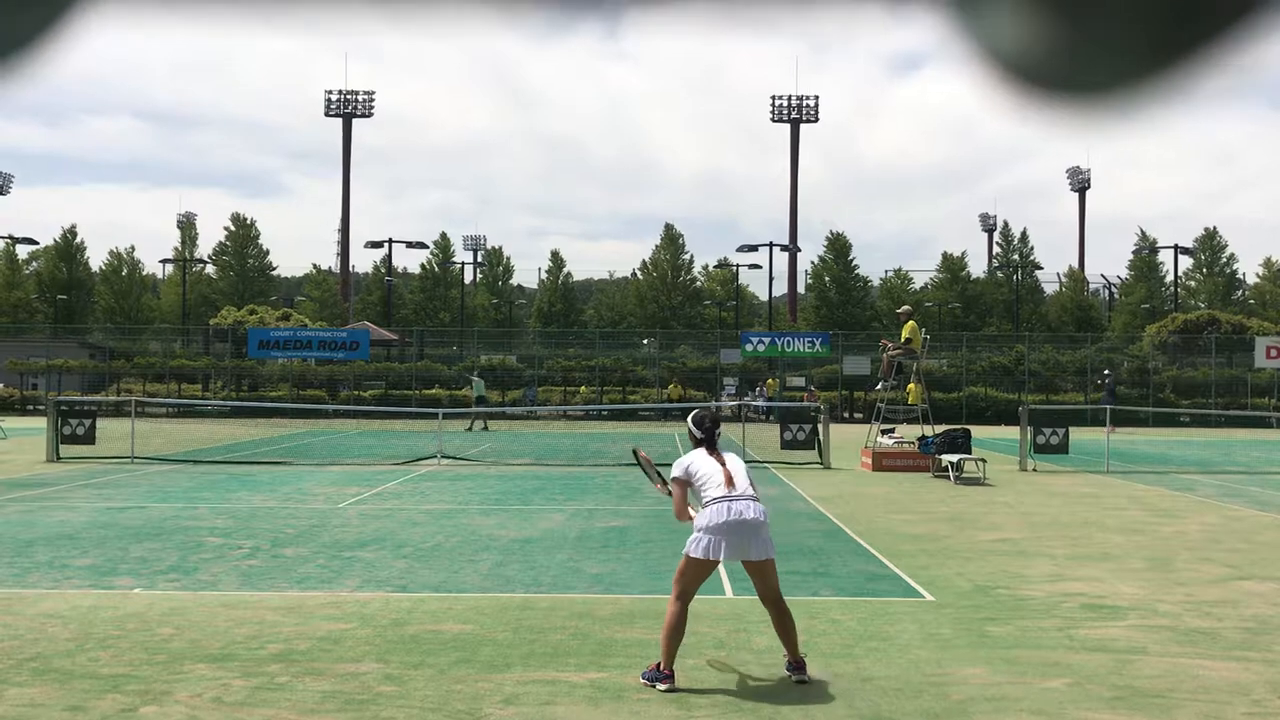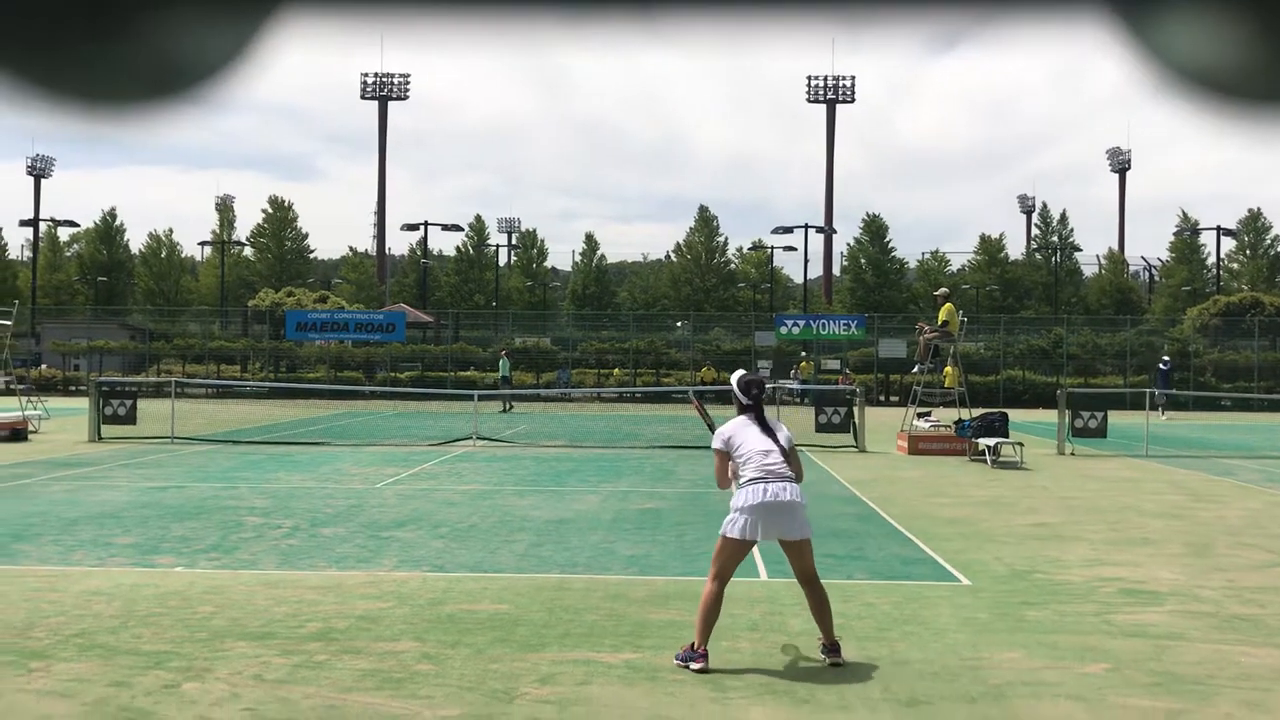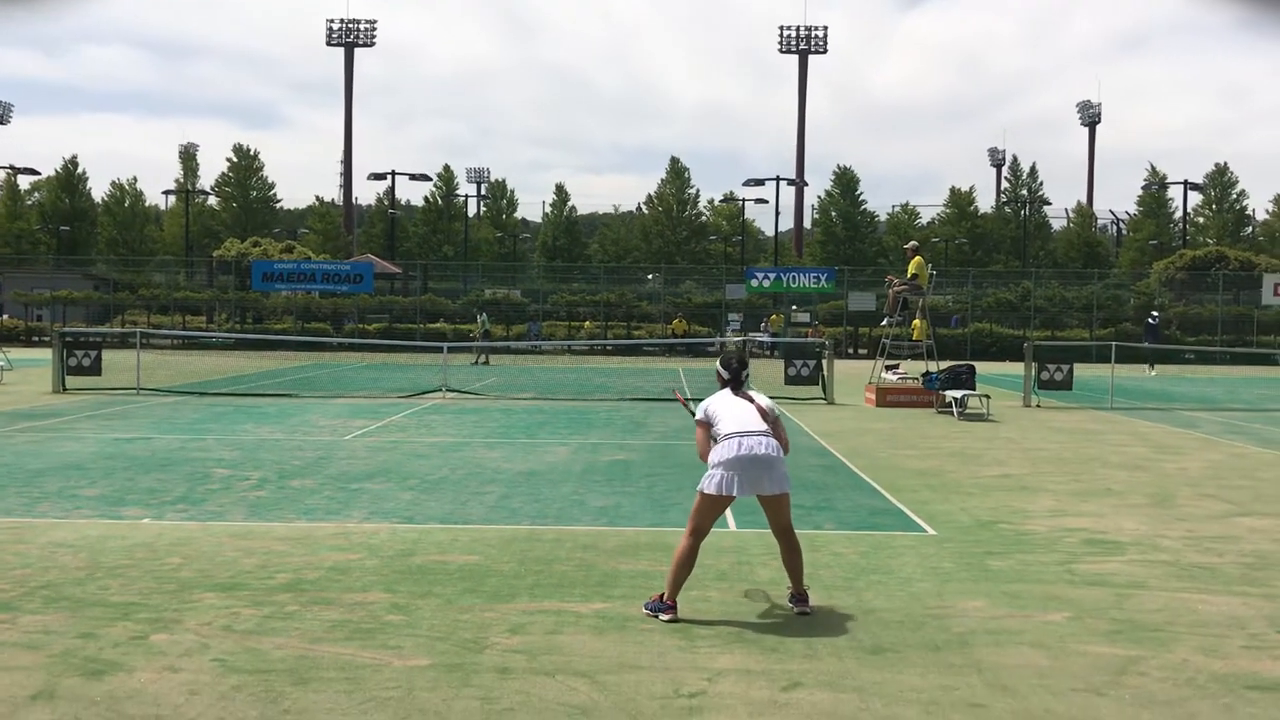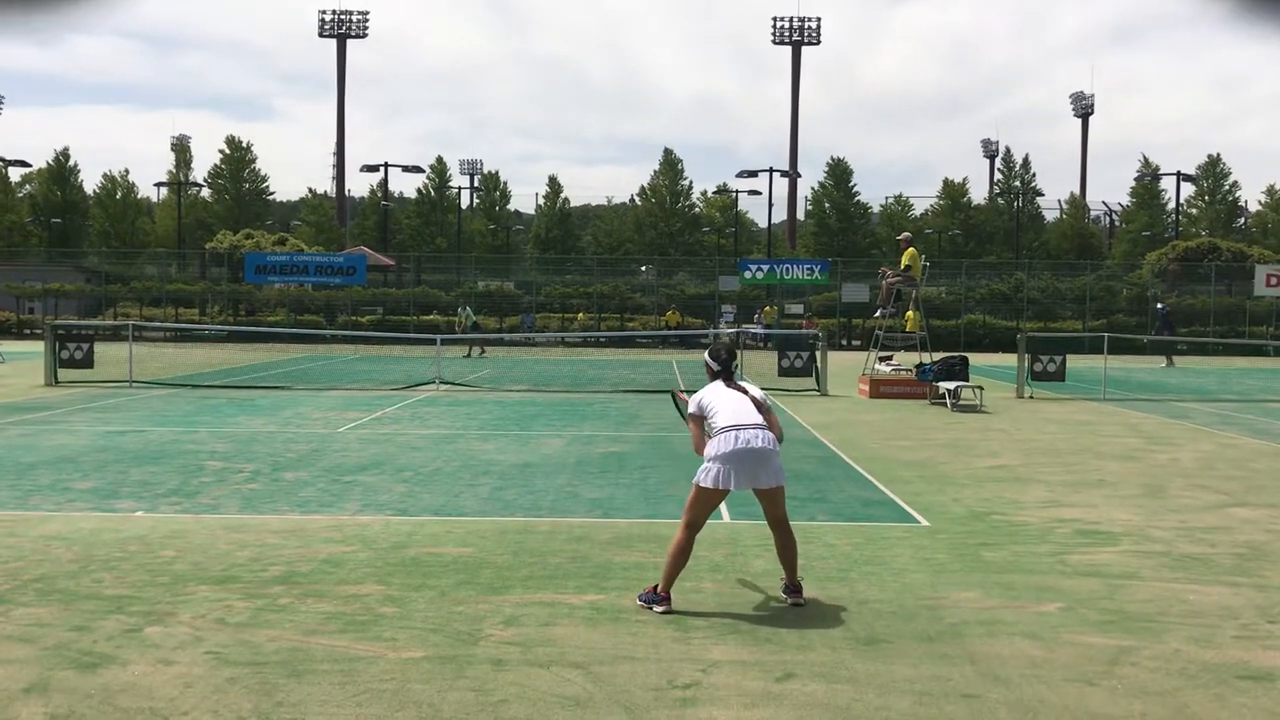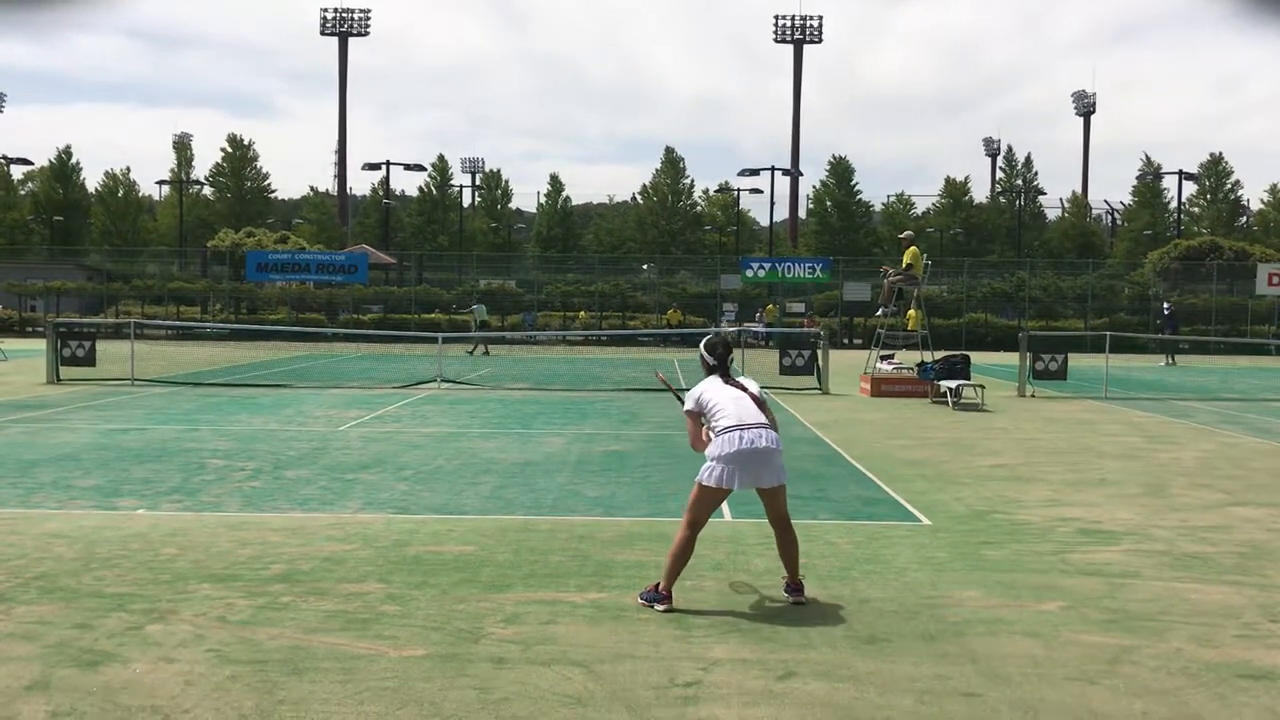
dt=1s
person 1, frame 1
left shoulder: (684, 462)
right shoulder: (734, 458)
left elbow: (680, 513)
left wrist: (691, 514)
left hip: (715, 519)
right hip: (754, 515)
left knee: (680, 597)
right knee: (773, 598)
left ankle: (665, 671)
right ankle: (796, 663)
person 1, frame 2
left shoulder: (726, 431)
right shoulder: (779, 428)
left elbow: (722, 483)
right elbow: (798, 475)
left hip: (751, 500)
right hip: (791, 498)
left knee: (716, 578)
right knee: (809, 579)
left ankle: (698, 651)
right ankle: (831, 646)
person 1, frame 3
left shoulder: (708, 404)
right shoulder: (763, 400)
left elbow: (704, 454)
right elbow: (784, 445)
left hip: (729, 455)
right hip: (769, 453)
left knee: (694, 533)
right knee: (784, 531)
left ankle: (667, 602)
right ankle: (800, 596)
person 1, frame 4
left shoulder: (700, 396)
right shoulder: (753, 390)
left elbow: (700, 448)
right elbow: (778, 434)
left hip: (725, 449)
right hip: (764, 446)
left knee: (689, 525)
right knee: (780, 522)
left ankle: (661, 594)
right ankle: (793, 587)
person 1, frame 5
left shoulder: (697, 392)
right shoulder: (749, 384)
left elbow: (697, 444)
right elbow: (773, 426)
left hip: (728, 449)
right hip: (768, 445)
left knee: (691, 524)
right knee: (781, 520)
left ankle: (663, 592)
right ankle: (795, 585)
